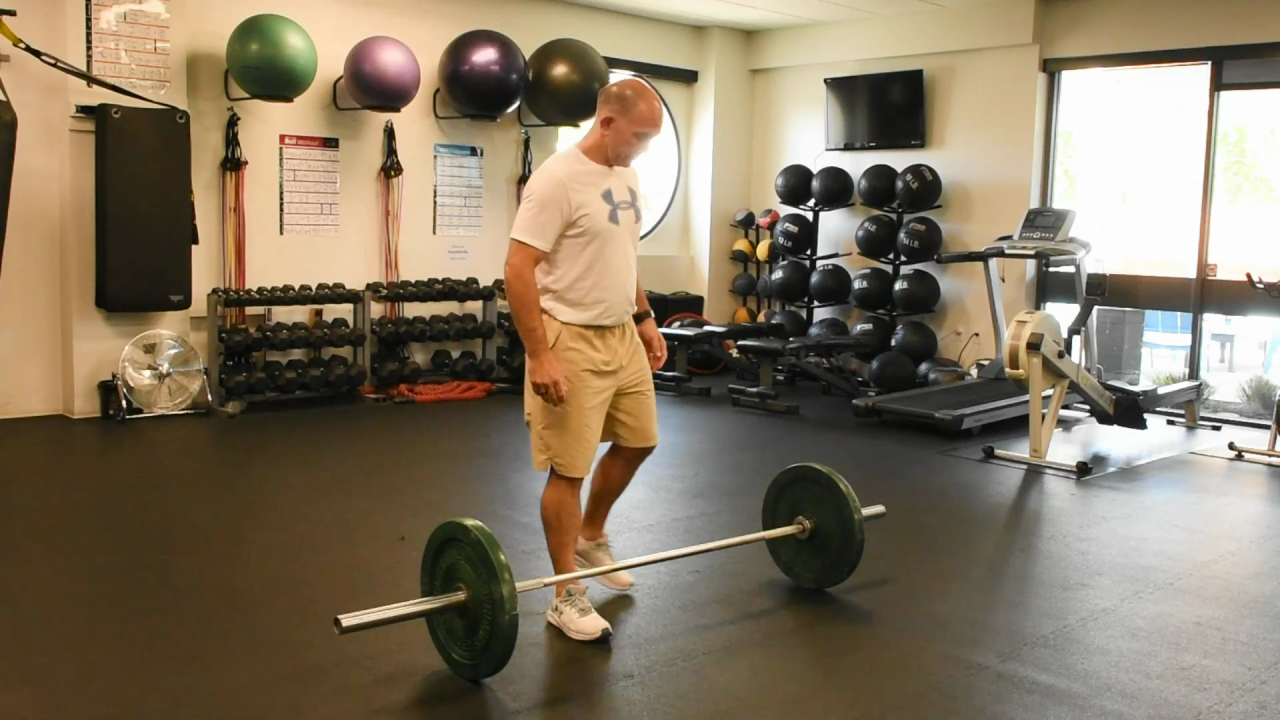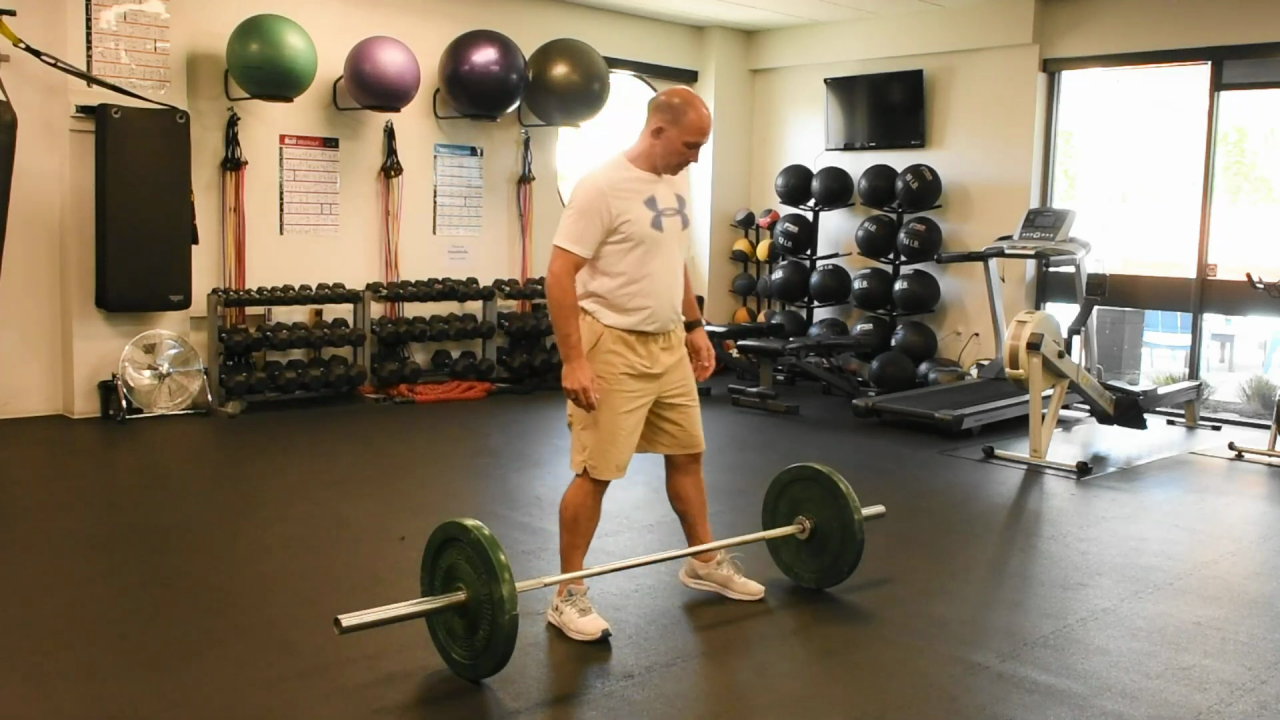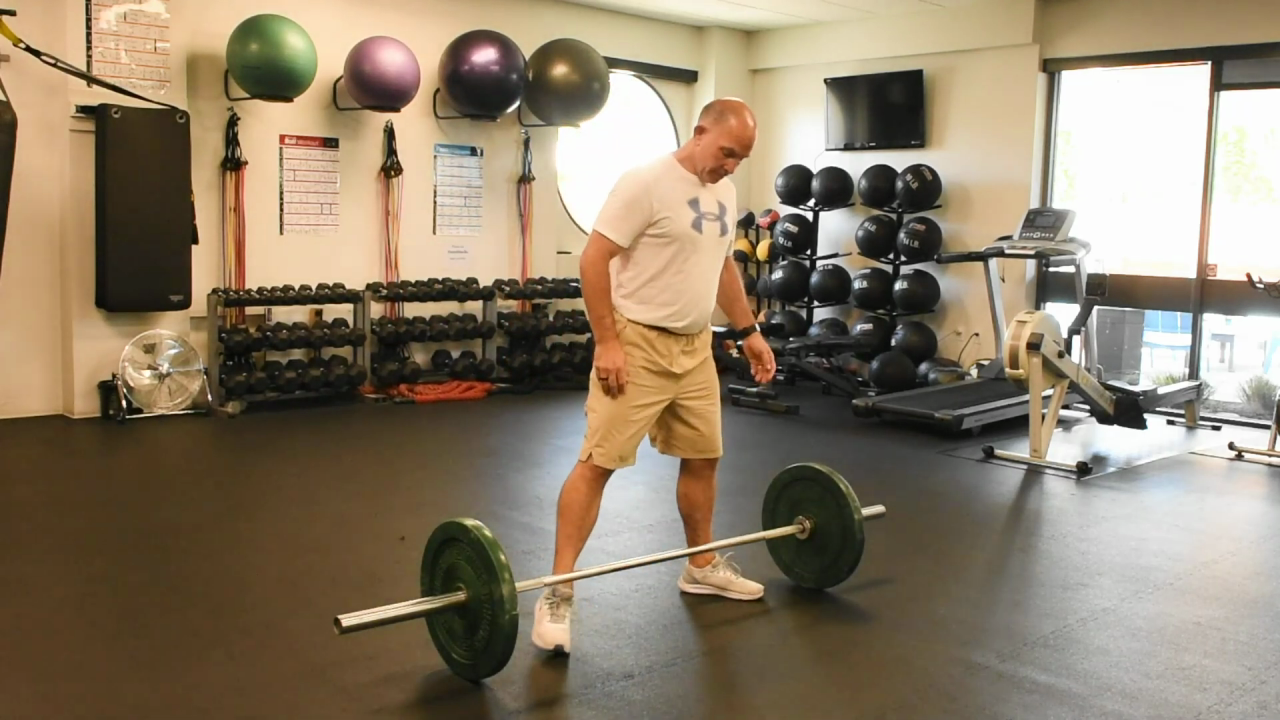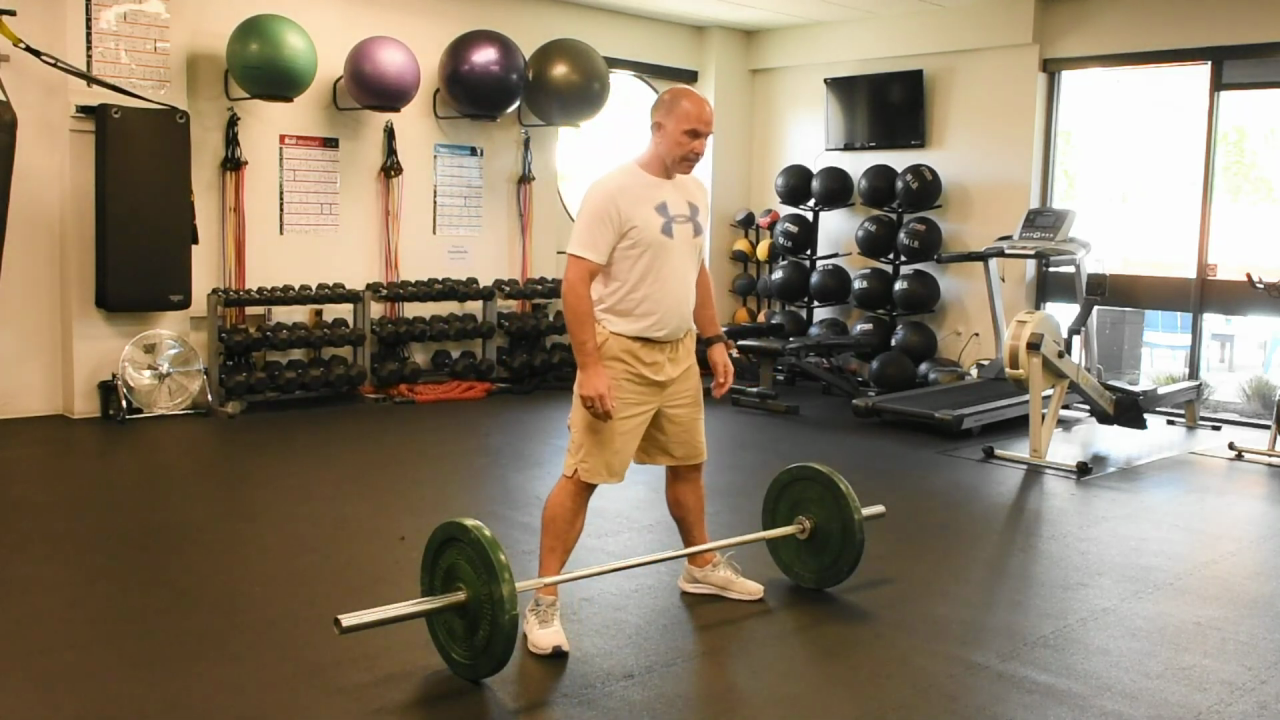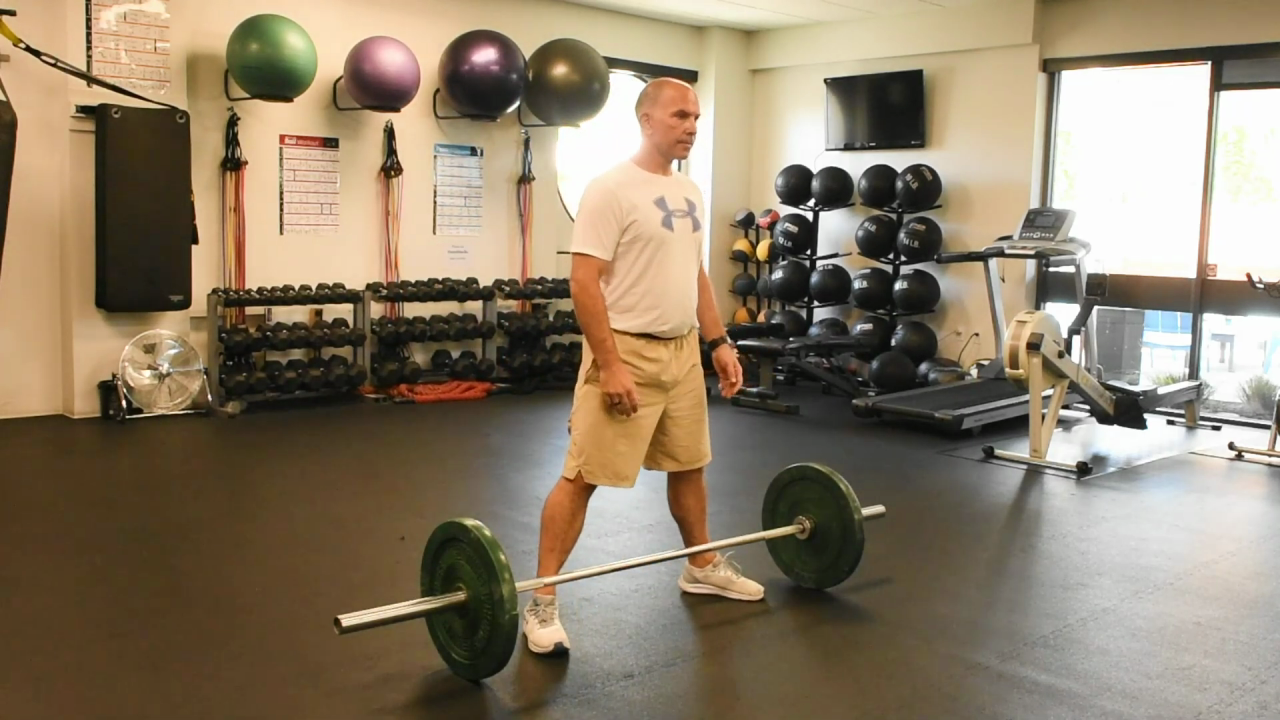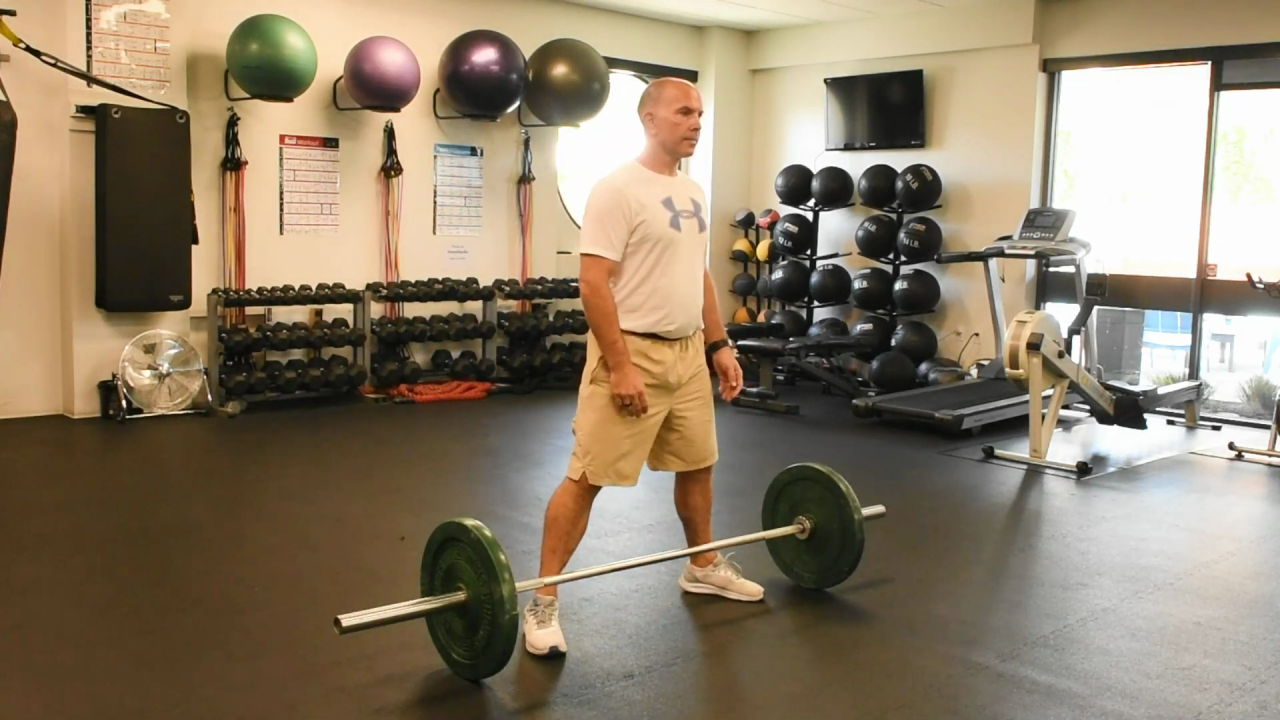
dt=0.5s
person 1, frame 1
left shoulder: (626, 177)
right shoulder: (557, 180)
right elbow: (519, 269)
left wrist: (644, 318)
right wrist: (540, 354)
left hip: (621, 337)
right hip: (572, 342)
left knee: (638, 442)
right knee: (568, 469)
left ankle: (591, 538)
right ankle: (567, 595)
person 1, frame 2
left shoulder: (676, 185)
right shoulder: (602, 188)
right elbow: (560, 274)
left wrist: (694, 328)
right wrist: (574, 360)
left hip: (667, 345)
right hip: (614, 347)
left knee: (688, 454)
right knee: (596, 471)
left ankle: (704, 561)
right ankle: (567, 595)
person 1, frame 3
left shoulder: (723, 192)
right shoulder: (647, 183)
right elbow: (594, 260)
left wrist: (750, 332)
right wrist: (608, 342)
left hip: (694, 346)
right hip: (638, 343)
left knee: (704, 457)
right knee: (597, 461)
left ankle: (702, 565)
right ankle: (557, 593)
person 1, frame 4
left shoulder: (694, 192)
right shoulder: (613, 192)
right elbow: (576, 282)
left wrist: (715, 341)
right wrist: (590, 367)
left hip: (677, 354)
right hip: (621, 354)
left knee: (688, 463)
right knee: (582, 475)
left ankle: (701, 565)
right ankle: (543, 602)
person 1, frame 5
left shoulder: (689, 192)
right shoulder: (611, 189)
right elbow: (584, 282)
left wrist: (719, 342)
right wrist: (611, 365)
left hip: (683, 353)
right hip: (626, 353)
left knee: (689, 465)
right knee: (582, 476)
left ankle: (702, 566)
right ankle: (543, 601)
person 1, frame 6
left shoulder: (693, 192)
right shoulder: (618, 189)
right elbow: (593, 284)
left wrist: (720, 346)
right wrist: (621, 367)
left hip: (688, 352)
right hip: (632, 351)
left knee: (699, 465)
right knee: (587, 477)
left ankle: (703, 565)
right ankle: (543, 601)
